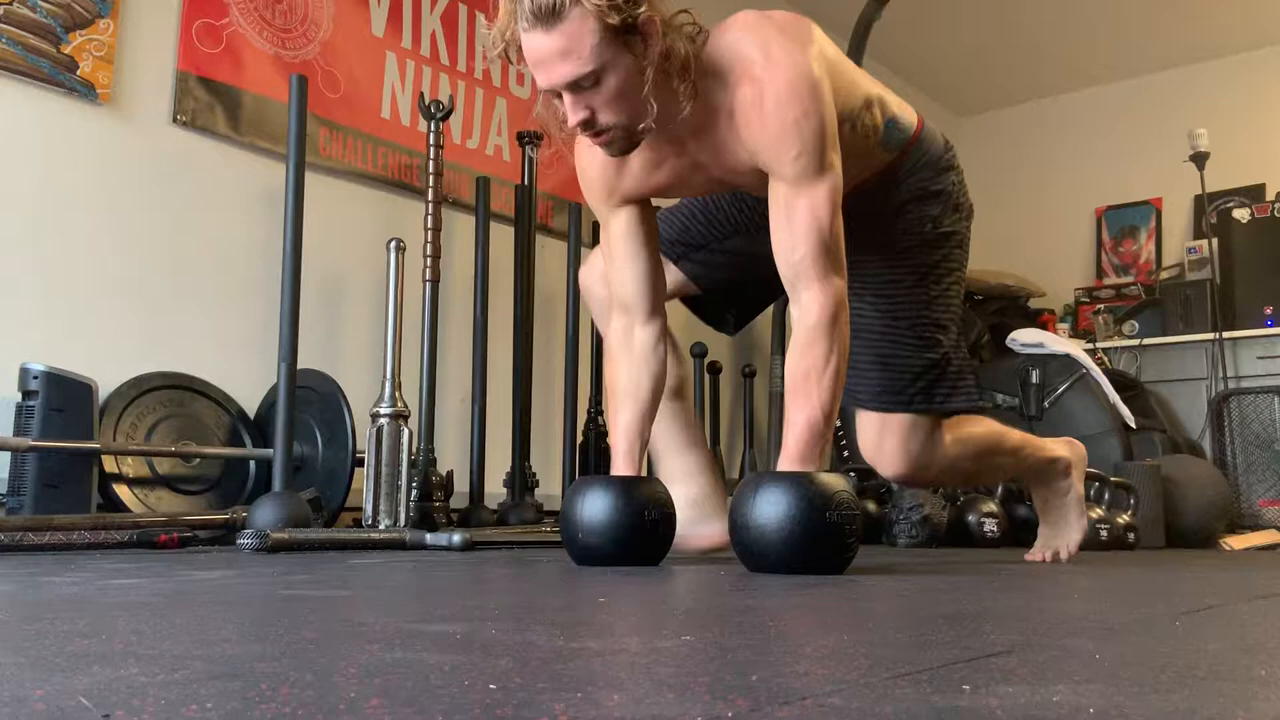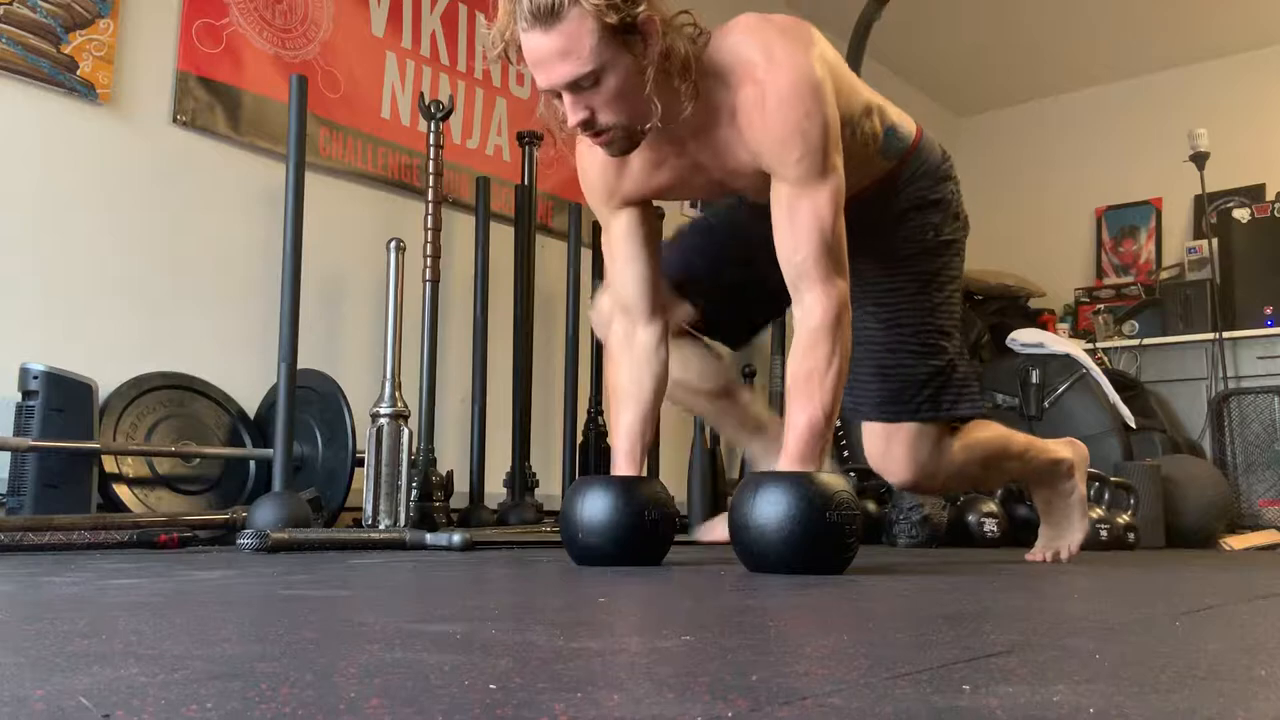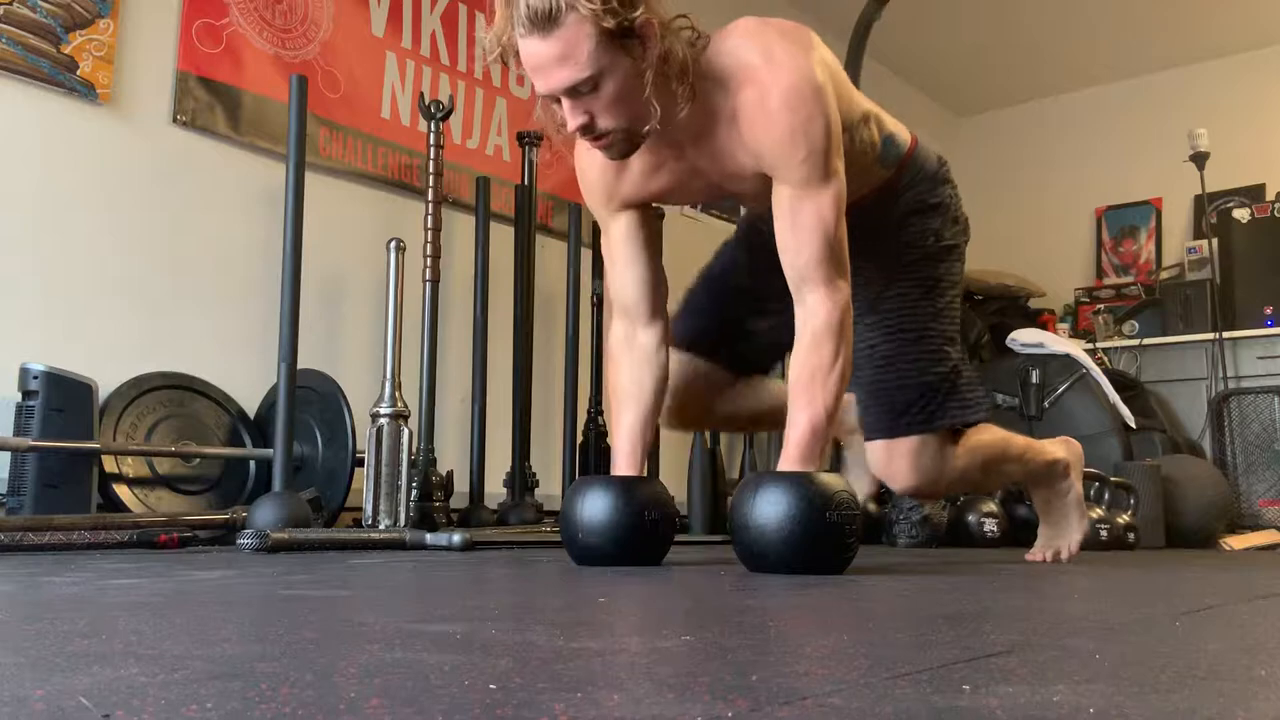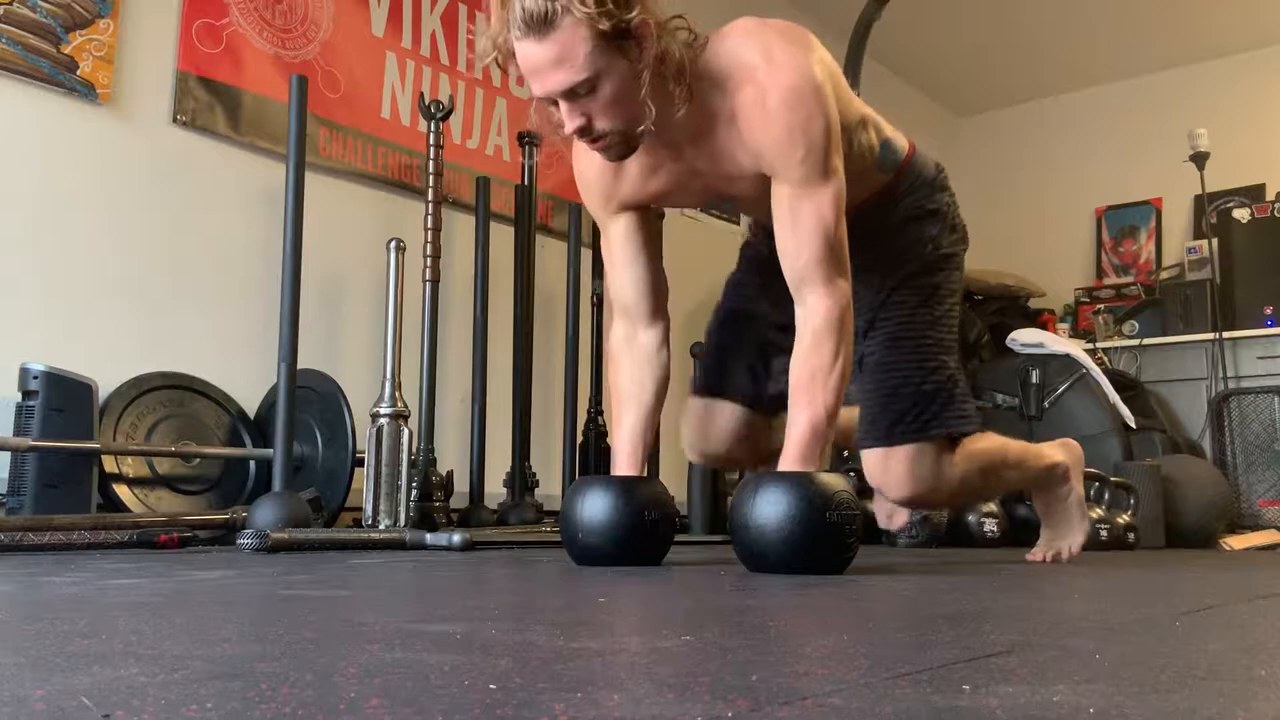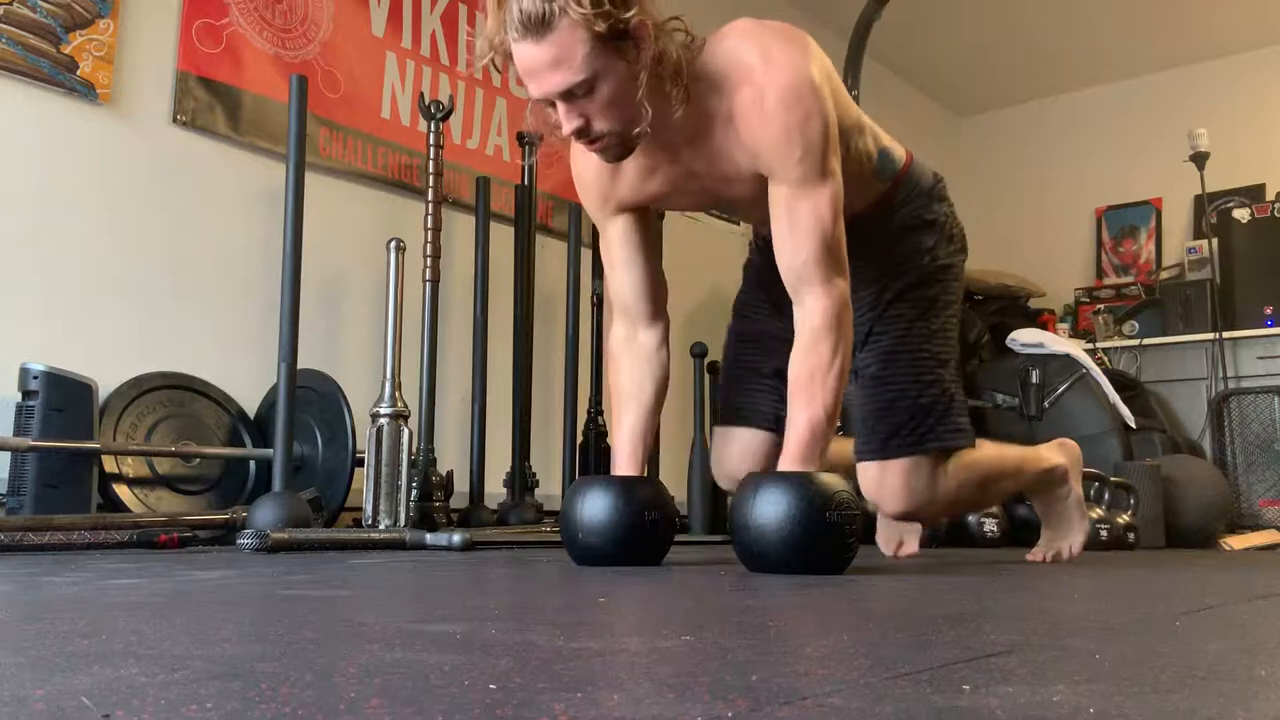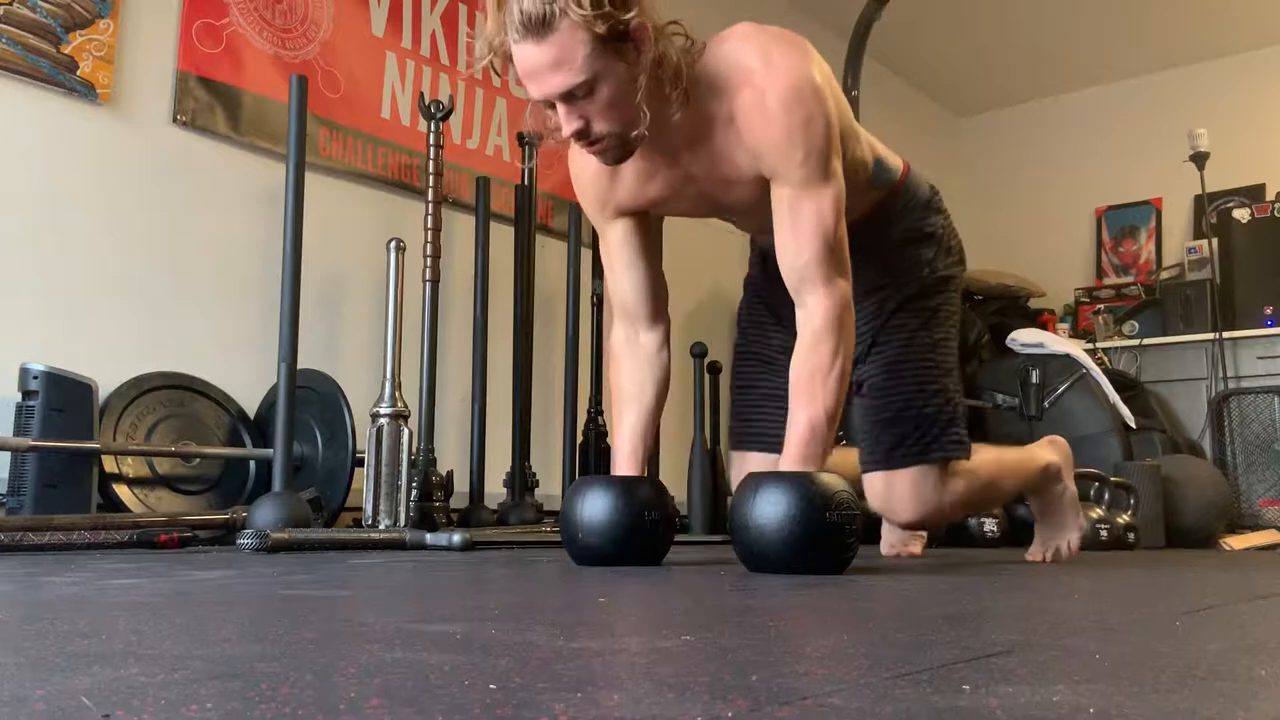
dt=0.1s
person 1, frame 1
left shoulder: (768, 79)
right shoulder: (601, 154)
left elbow: (818, 299)
right elbow: (634, 320)
right wrist: (624, 485)
left hip: (900, 185)
left knee: (900, 453)
right knee: (602, 282)
left ankle: (1056, 466)
right ankle: (699, 500)
person 1, frame 2
left shoulder: (771, 81)
right shoulder: (603, 154)
left elbow: (821, 300)
right elbow: (636, 322)
right wrist: (624, 485)
left hip: (899, 195)
left knee: (908, 462)
right knee: (611, 311)
left ankle: (1059, 466)
right ankle: (769, 447)
person 1, frame 3
left shoulder: (771, 84)
right shoulder: (603, 159)
left elbow: (824, 300)
right elbow: (637, 324)
left wrist: (796, 478)
right wrist: (624, 486)
left hip: (898, 205)
right hip: (782, 218)
left knee: (909, 469)
right knee: (672, 393)
left ankle: (1055, 467)
right ankle: (852, 414)
person 1, frame 4
left shoulder: (771, 84)
right shoulder: (601, 160)
left elbow: (823, 298)
right elbow: (638, 326)
left wrist: (796, 479)
left hip: (896, 215)
right hip: (785, 226)
left knee: (908, 478)
right knee: (713, 442)
left ankle: (1055, 469)
right ankle: (865, 423)
person 1, frame 5
left shoulder: (768, 85)
right shoulder: (599, 165)
left elbow: (822, 301)
right elbow: (637, 326)
left wrist: (796, 478)
left hip: (894, 222)
right hip: (784, 242)
left knee: (899, 489)
right knee: (738, 471)
left ankle: (1051, 471)
right ankle: (871, 451)
person 1, frame 6
left shoulder: (769, 88)
right shoulder: (598, 167)
left elbow: (823, 300)
right elbow: (639, 329)
left wrist: (797, 479)
left hip: (891, 234)
right hip: (781, 255)
left knee: (911, 501)
left ankle: (1045, 467)
right ankle: (875, 459)
